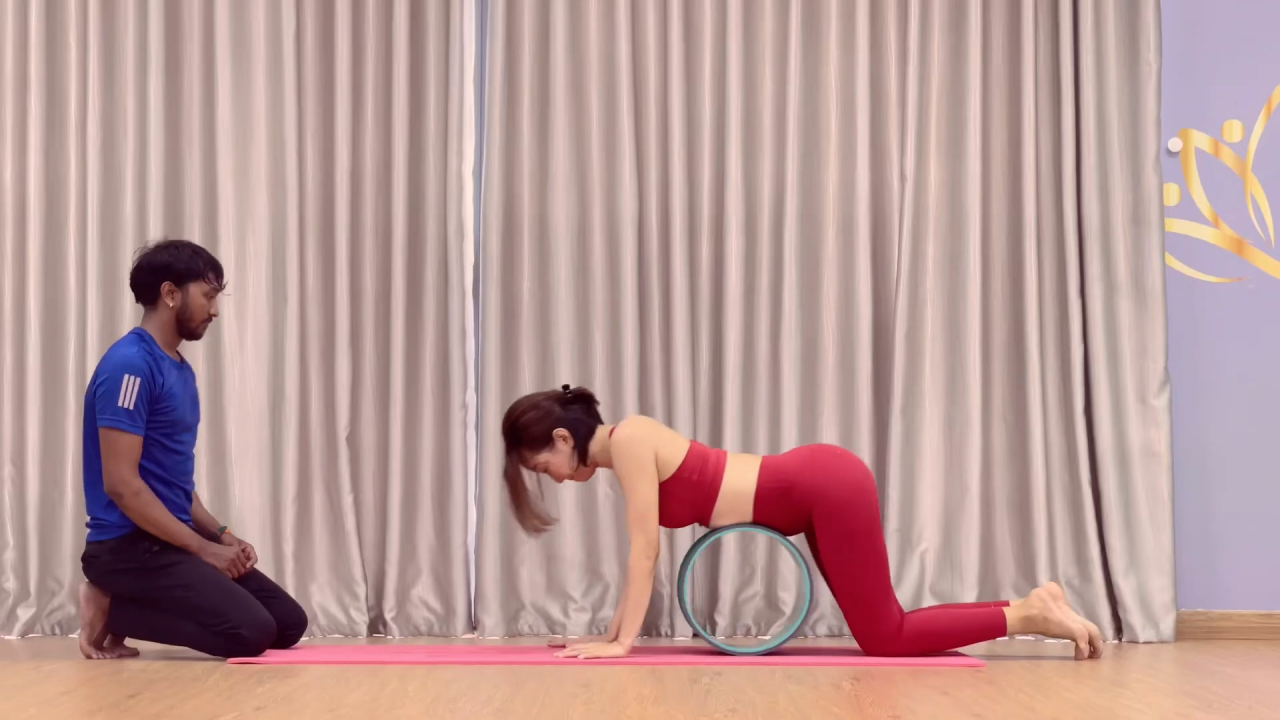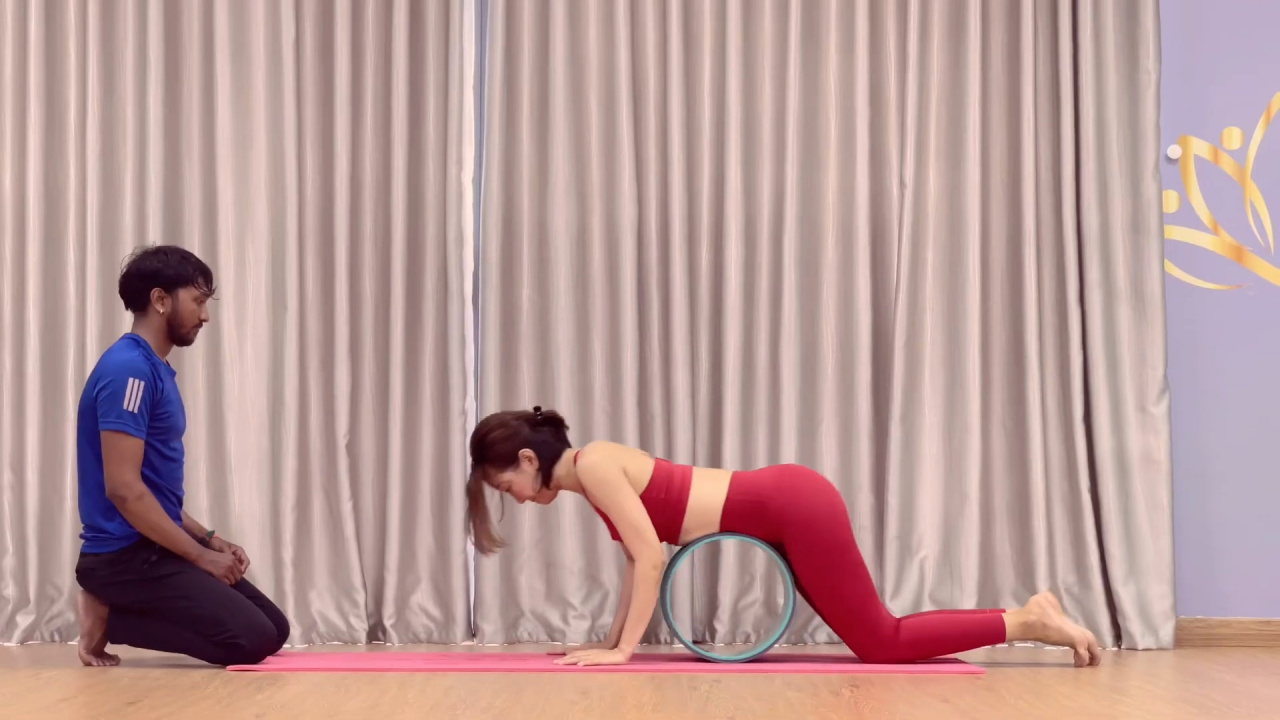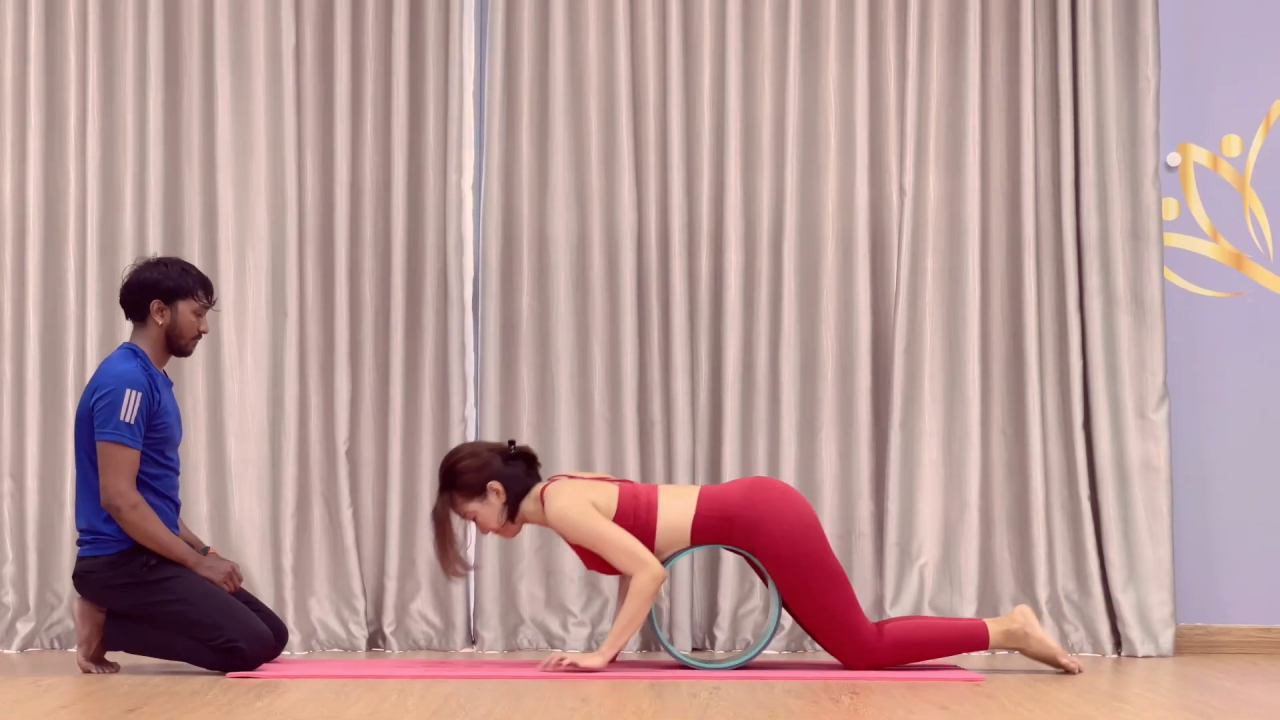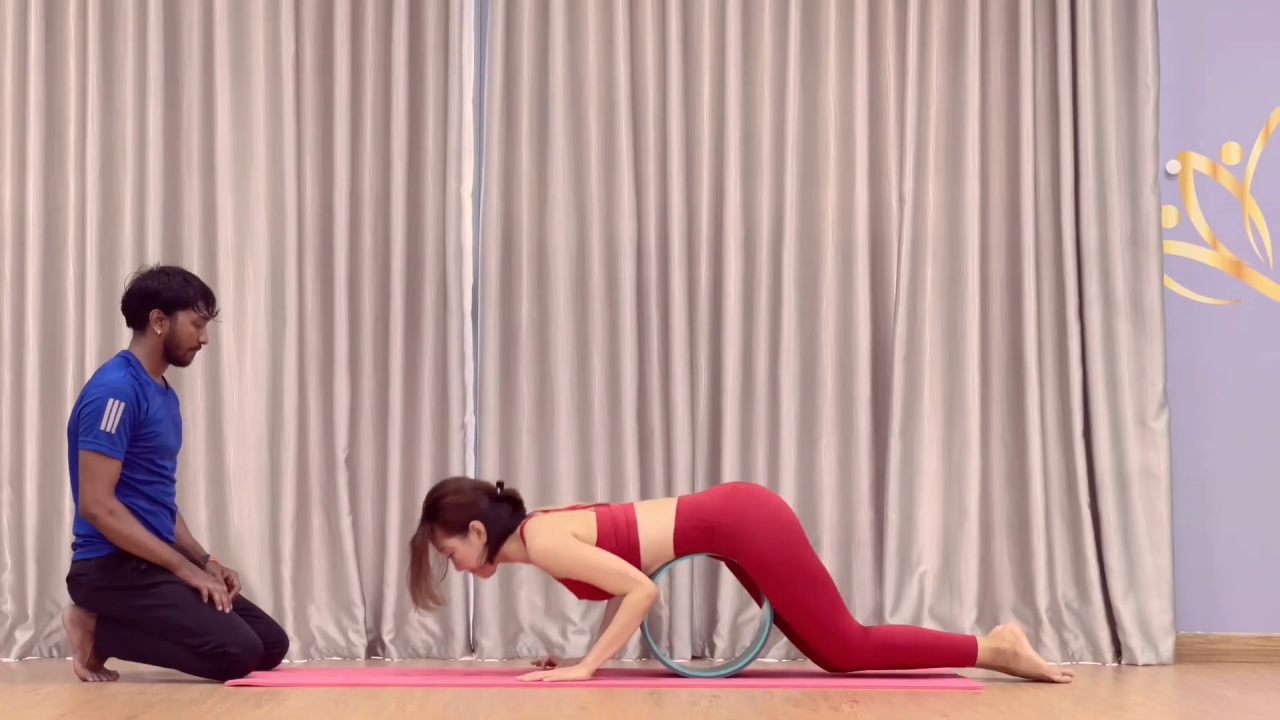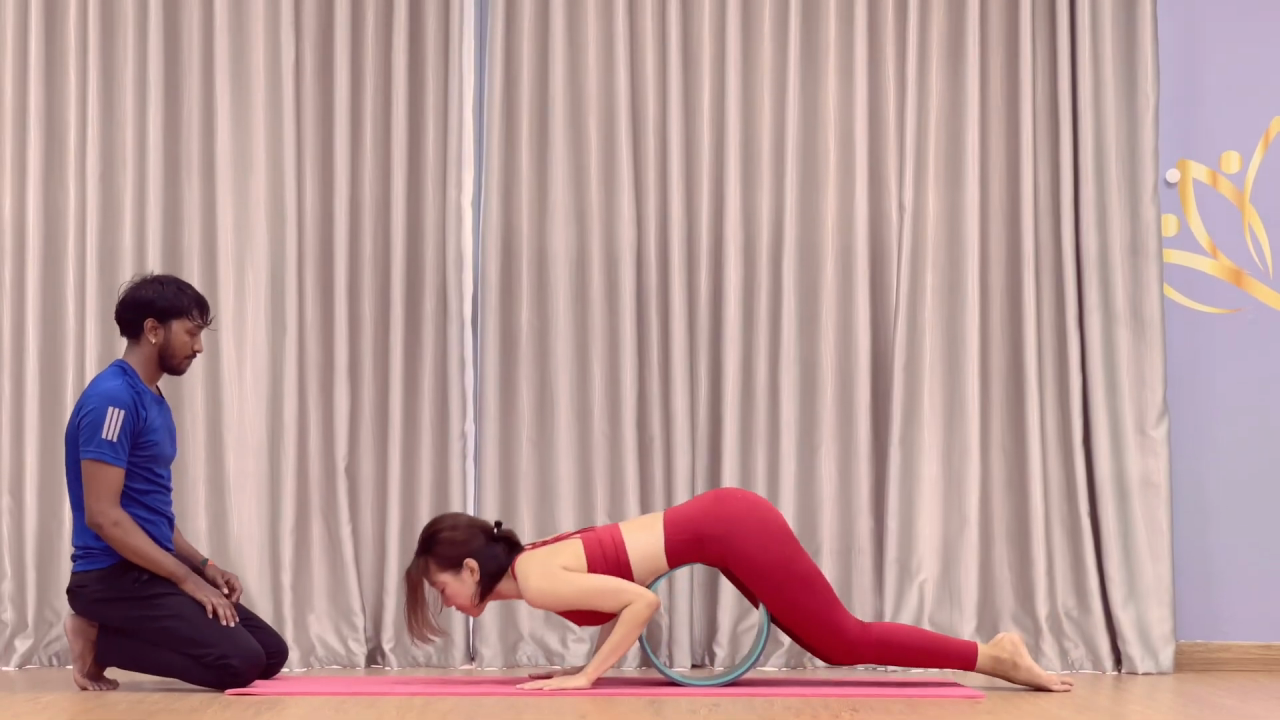
dt=0.3s
person 1, frame 1
left shoulder: (626, 440)
right shoulder: (626, 448)
left elbow: (646, 548)
right elbow: (647, 547)
left wrist: (623, 641)
right wrist: (616, 632)
left hip: (828, 487)
right hip: (819, 485)
left knee: (887, 640)
right knee: (886, 632)
left ankle: (1033, 615)
right ankle: (1031, 607)
person 1, frame 2
left shoulder: (593, 465)
right shoulder: (596, 468)
left elbow: (651, 559)
right elbow: (637, 560)
left wrist: (624, 648)
right wrist: (610, 639)
left hip: (795, 509)
right hip: (789, 504)
left knee: (881, 645)
right knee: (878, 639)
left ankle: (1027, 621)
right ankle: (1025, 615)
person 1, frame 3
left shoulder: (558, 506)
right shoulder: (566, 493)
left elbow: (649, 573)
right elbow: (634, 562)
left wrist: (603, 654)
right wrist: (607, 648)
left hip: (764, 520)
right hip: (758, 512)
left knee: (862, 649)
right knee: (853, 645)
left ankle: (1007, 631)
right ankle: (1002, 629)
person 1, frame 4
left shoulder: (542, 544)
right shoulder: (545, 526)
left elbow: (641, 591)
right elbow: (624, 579)
left wrist: (586, 666)
right wrist: (589, 656)
left hip: (744, 524)
right hip: (740, 514)
left knee: (847, 648)
right knee: (833, 652)
left ankle: (996, 647)
right ankle: (990, 645)
person 1, frame 5
left shoulder: (535, 582)
right shoulder: (533, 561)
left elbow: (642, 601)
right elbow: (622, 592)
left wrist: (586, 675)
right wrist: (591, 667)
left hip: (733, 530)
right hip: (726, 520)
left knee: (846, 642)
right knee: (833, 646)
left ankle: (995, 655)
right ankle: (989, 651)
person 2, frame 1
left shoulder: (180, 370)
right shoulder: (129, 365)
right elbow: (121, 484)
left wrist: (220, 535)
right wrist: (203, 548)
left hip: (164, 539)
right hip: (129, 546)
left knee: (289, 623)
right knee: (251, 633)
left ankle: (123, 605)
right ankle: (112, 609)
person 2, frame 2
left shoulder: (156, 370)
right shoulder: (128, 369)
right elbow: (123, 489)
left wrist: (210, 540)
right wrist: (201, 556)
left hip: (153, 547)
right hip: (127, 556)
left knee: (274, 629)
right knee: (252, 641)
left ankle: (117, 612)
right ankle: (110, 618)
person 2, frame 3
left shoulder: (156, 382)
right shoulder: (126, 379)
right elbow: (118, 498)
left wrist: (205, 555)
right wrist: (198, 562)
left hip: (150, 555)
right hip: (121, 561)
left knee: (272, 636)
right knee: (248, 647)
left ankle: (113, 619)
right ankle: (105, 625)
person 2, frame 4
left shoulder: (165, 394)
right shoulder: (115, 389)
right elbow: (97, 505)
left wrist: (205, 562)
right wrist: (185, 567)
left hip: (149, 561)
right hip: (113, 566)
left knee: (272, 645)
right knee: (237, 653)
left ankle: (107, 625)
right ankle: (96, 629)
person 2, frame 5
left shoulder: (154, 401)
right shoulder: (112, 397)
right elbow: (103, 515)
left wrist: (202, 565)
right wrist: (188, 579)
left hip: (145, 571)
right hip: (114, 576)
left knee: (271, 653)
right knee: (239, 662)
left ankle: (106, 633)
right ankle: (98, 640)
